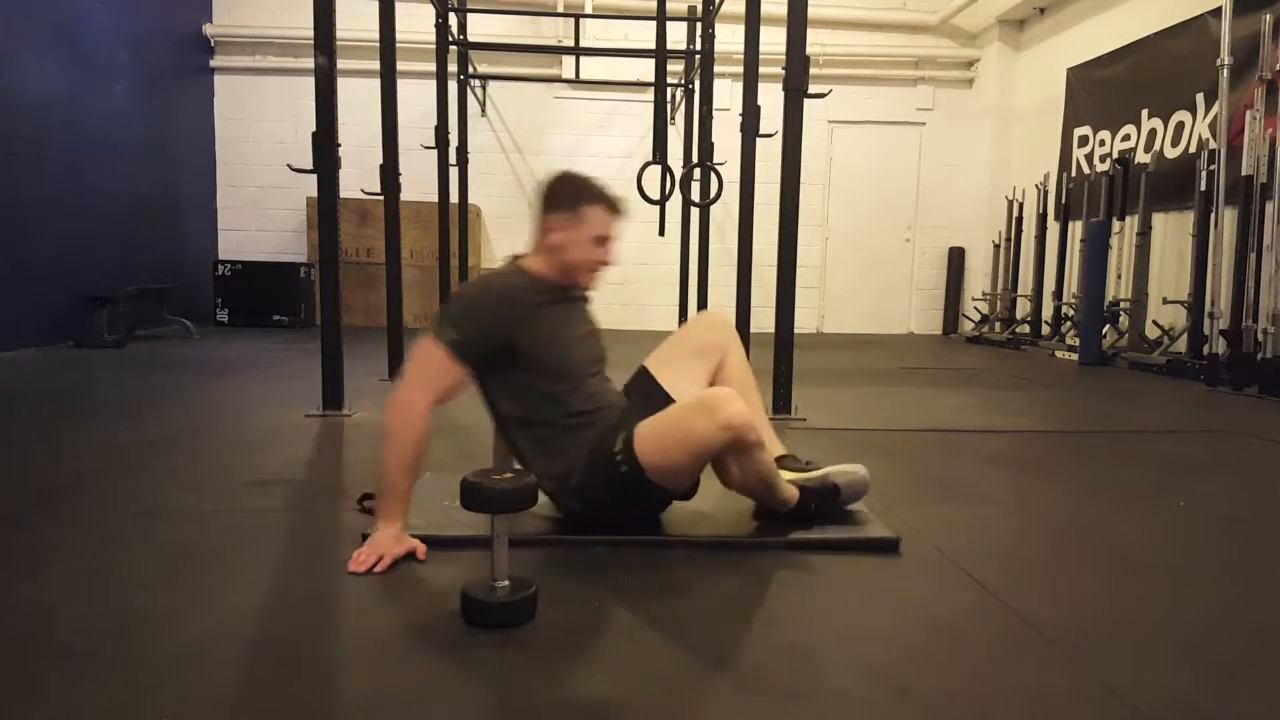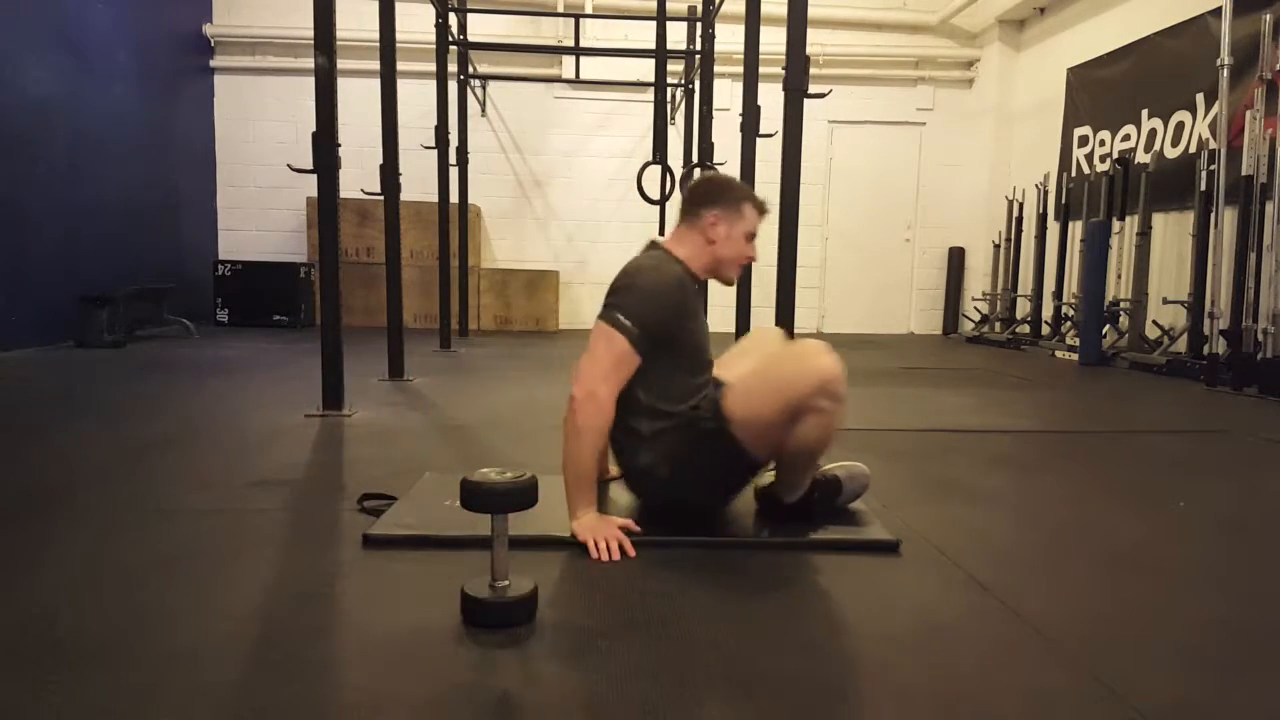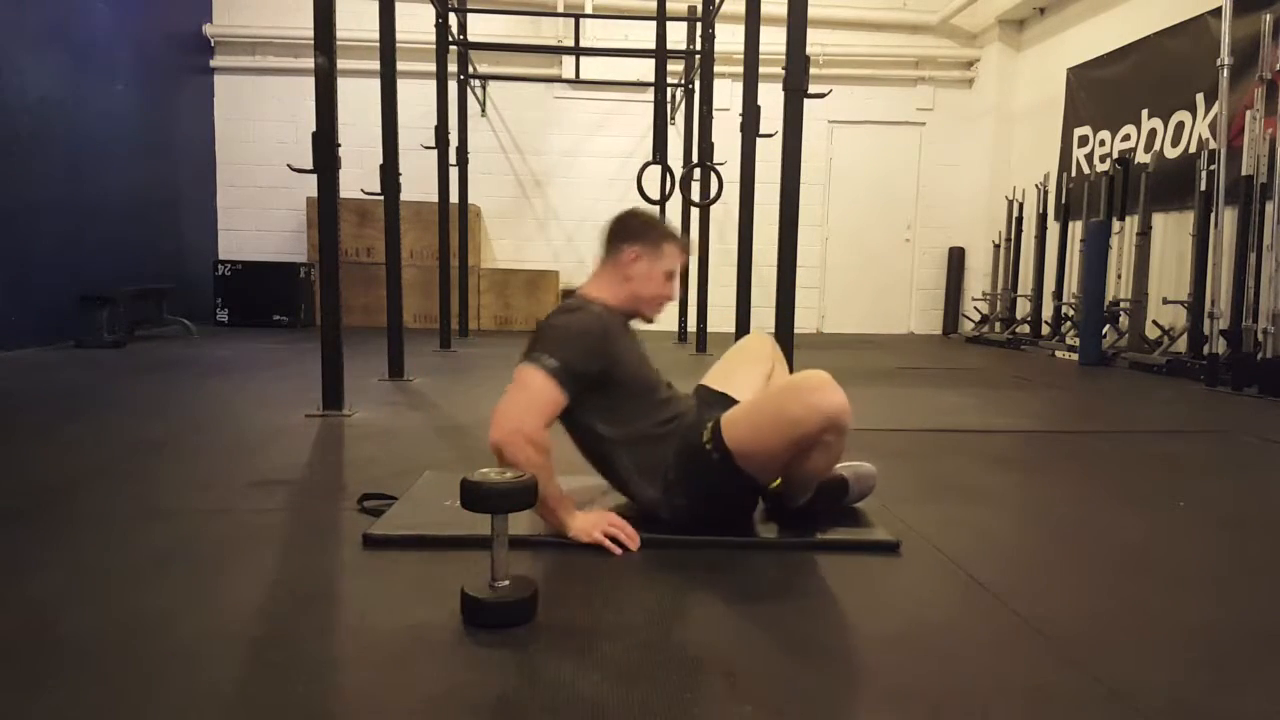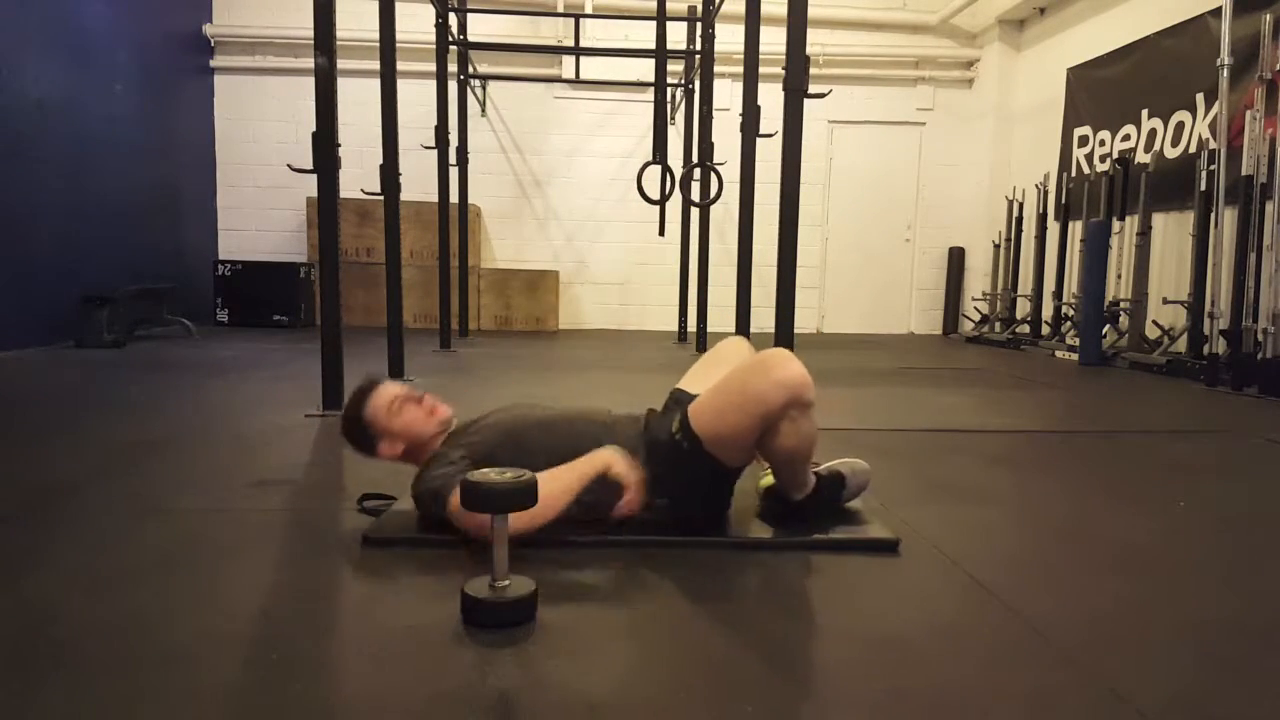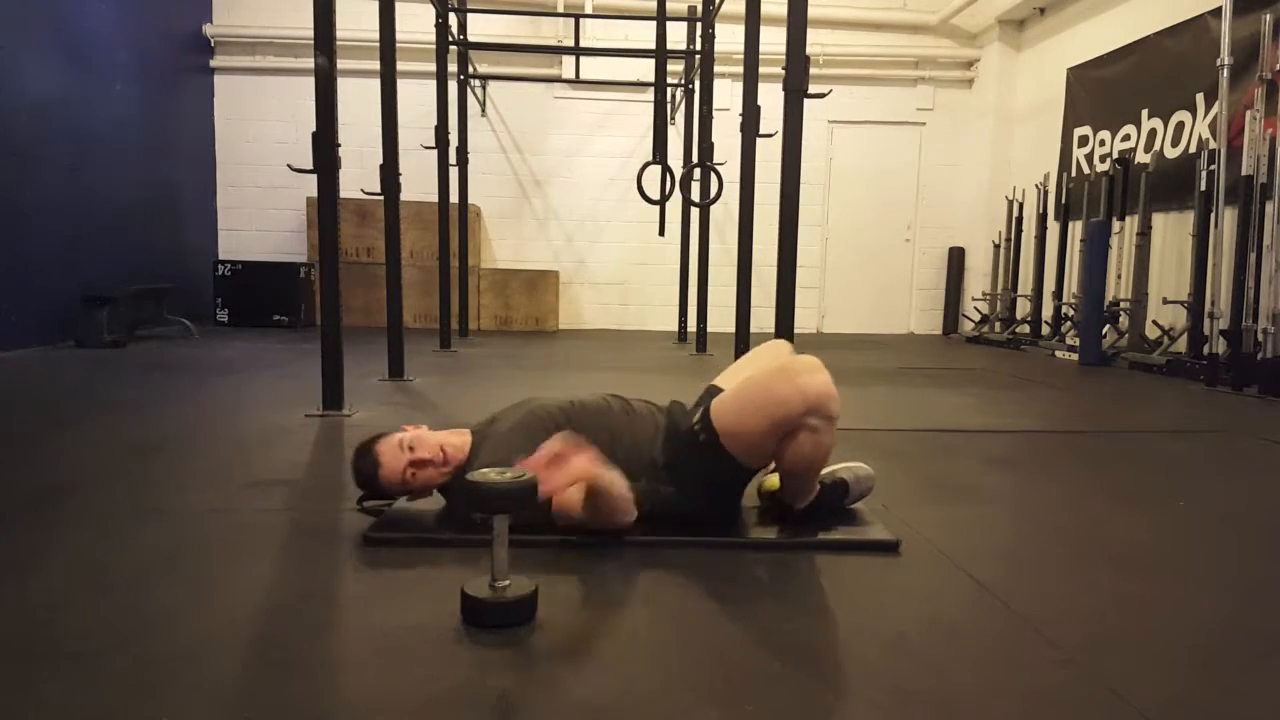
dt=0.5s
person 1, frame 1
left shoulder: (563, 291)
right shoulder: (492, 301)
right elbow: (413, 400)
right wrist: (391, 524)
left hip: (621, 429)
right hip: (594, 481)
left knee: (713, 329)
right knee: (724, 411)
left ankle: (780, 462)
right ankle: (790, 499)
person 1, frame 2
left shoulder: (667, 277)
right shoulder: (654, 286)
right elbow: (587, 394)
left wrist: (599, 469)
right wrist: (584, 514)
left hip: (691, 440)
right hip: (682, 470)
left knee: (770, 341)
right knee: (816, 364)
left ankle: (789, 470)
right ankle: (793, 495)
person 1, frame 3
left shoulder: (599, 319)
right shoulder: (579, 329)
right elbow: (510, 432)
right wrist: (569, 518)
right hip: (690, 486)
left knee: (761, 346)
right knee: (821, 397)
left ankle: (796, 474)
right ankle: (798, 499)
person 1, frame 4
left shoulder: (468, 440)
right shoulder: (443, 477)
right elbow: (497, 518)
right wrist: (599, 459)
left hip: (651, 433)
right hip: (664, 491)
left knee: (736, 351)
right knee: (783, 374)
left ankle: (788, 478)
right ankle: (799, 498)
person 1, frame 5
left shoulder: (489, 435)
right shoulder: (494, 476)
right elbow: (616, 511)
right wrist: (590, 475)
left hip: (673, 429)
right hip: (686, 471)
left knee: (781, 353)
right knee: (809, 386)
left ankle: (787, 476)
right ankle: (801, 500)
